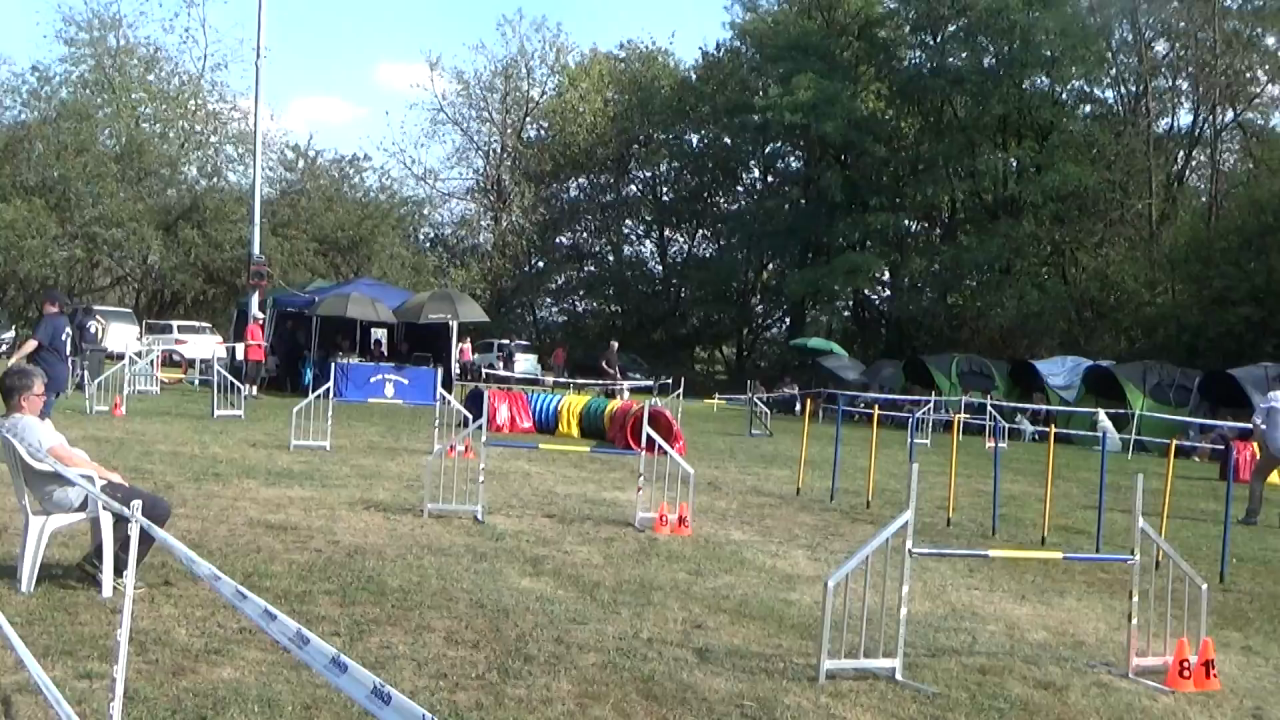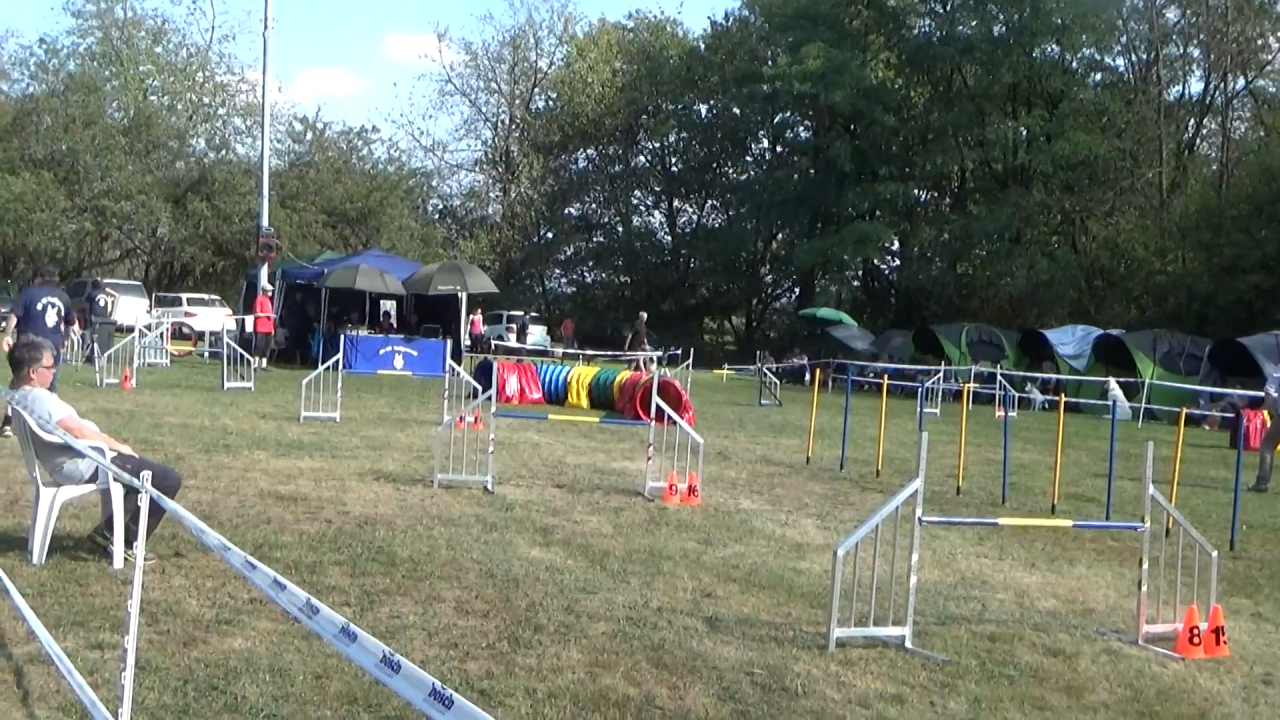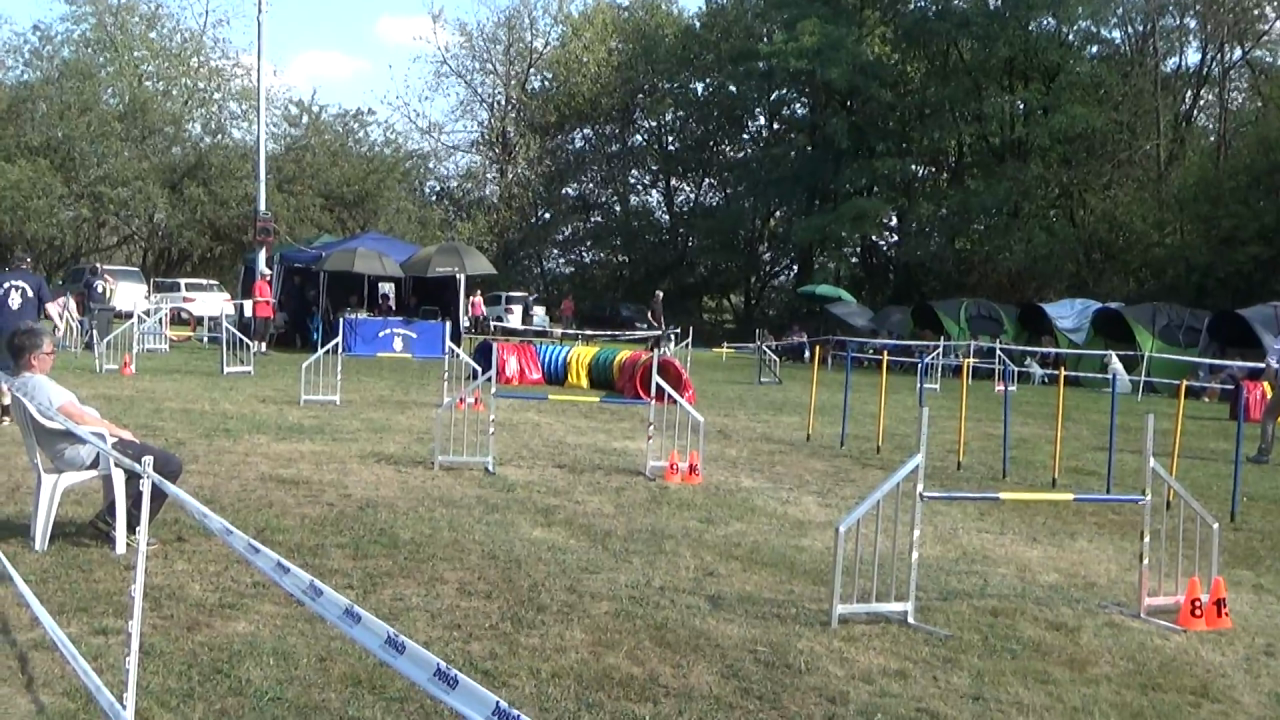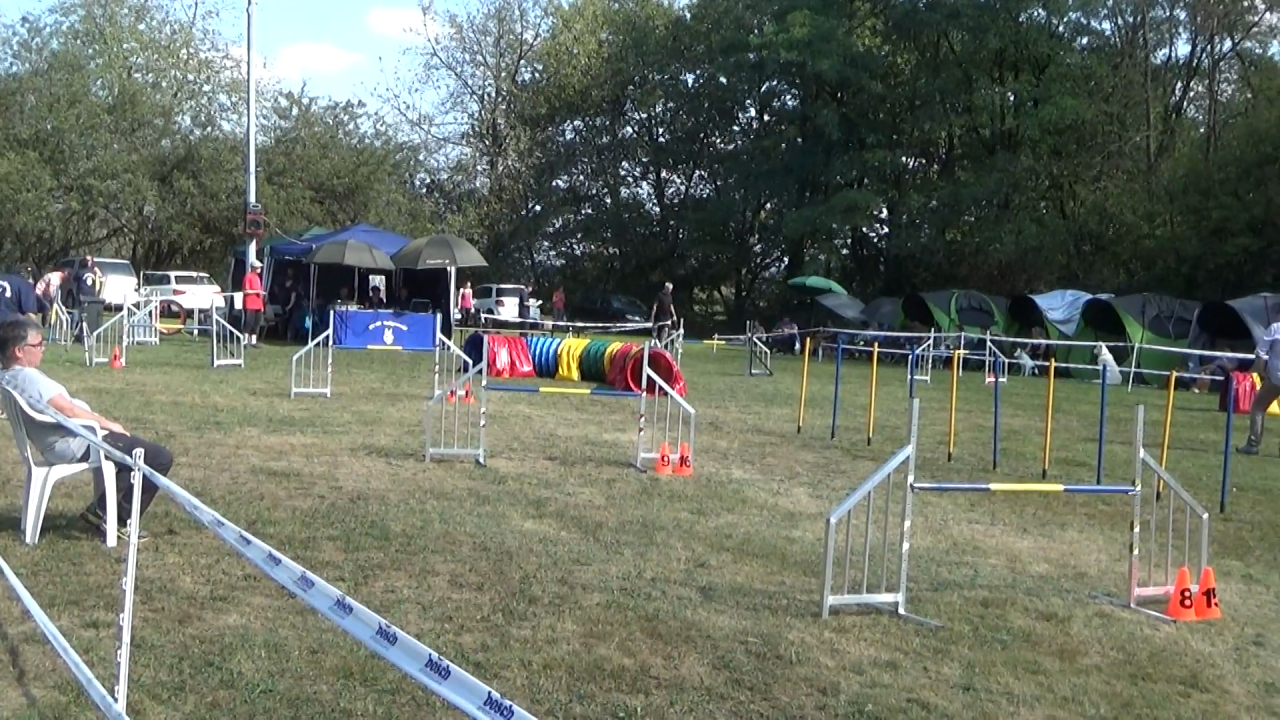
dt=0.4s
person 1, frame 1
right shoulder: (29, 425)
right elbow: (67, 459)
left wrist: (100, 470)
right wrist: (107, 474)
left hip: (57, 492)
right hip: (72, 493)
left knee: (134, 498)
right knee: (158, 509)
left ankle: (98, 560)
right ankle: (114, 570)
person 1, frame 2
left shoulder: (21, 396)
right shoulder: (39, 398)
right elbow: (78, 431)
left wrist: (109, 442)
right wrist: (117, 445)
left hip: (68, 464)
right hip: (83, 465)
left knee: (143, 468)
right knee: (169, 480)
left ankle: (110, 532)
right ankle: (125, 541)
person 1, frame 3
left shoulder: (20, 384)
right shoulder: (39, 385)
right elbow: (78, 417)
left wrist: (108, 427)
right wrist: (118, 431)
left hip: (69, 450)
right hip: (84, 451)
left knee: (146, 455)
right knee: (170, 465)
left ankle: (113, 517)
right ankle: (127, 526)
person 1, frame 4
right shoulder: (28, 376)
right elbow: (68, 410)
left wrist: (98, 419)
right wrist: (107, 424)
left hip: (58, 442)
right hip: (74, 444)
left knee: (135, 449)
right knee: (161, 458)
left ankle: (104, 511)
right ankle: (119, 520)
